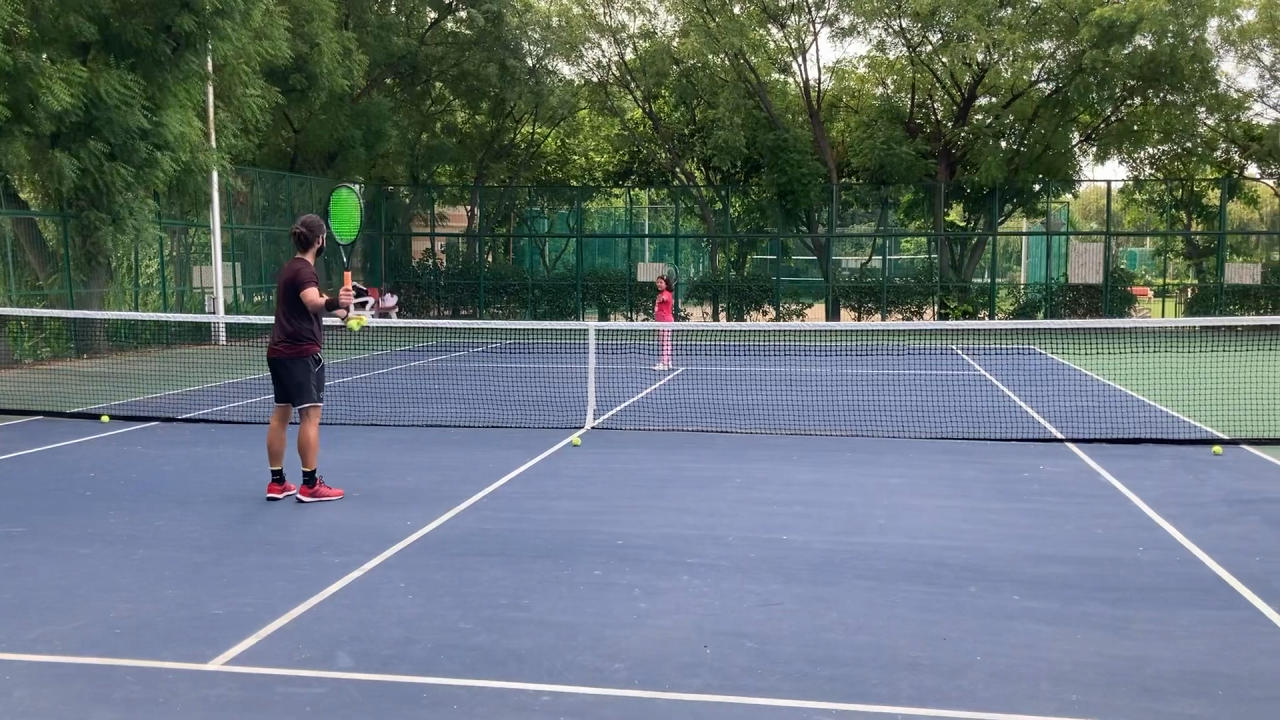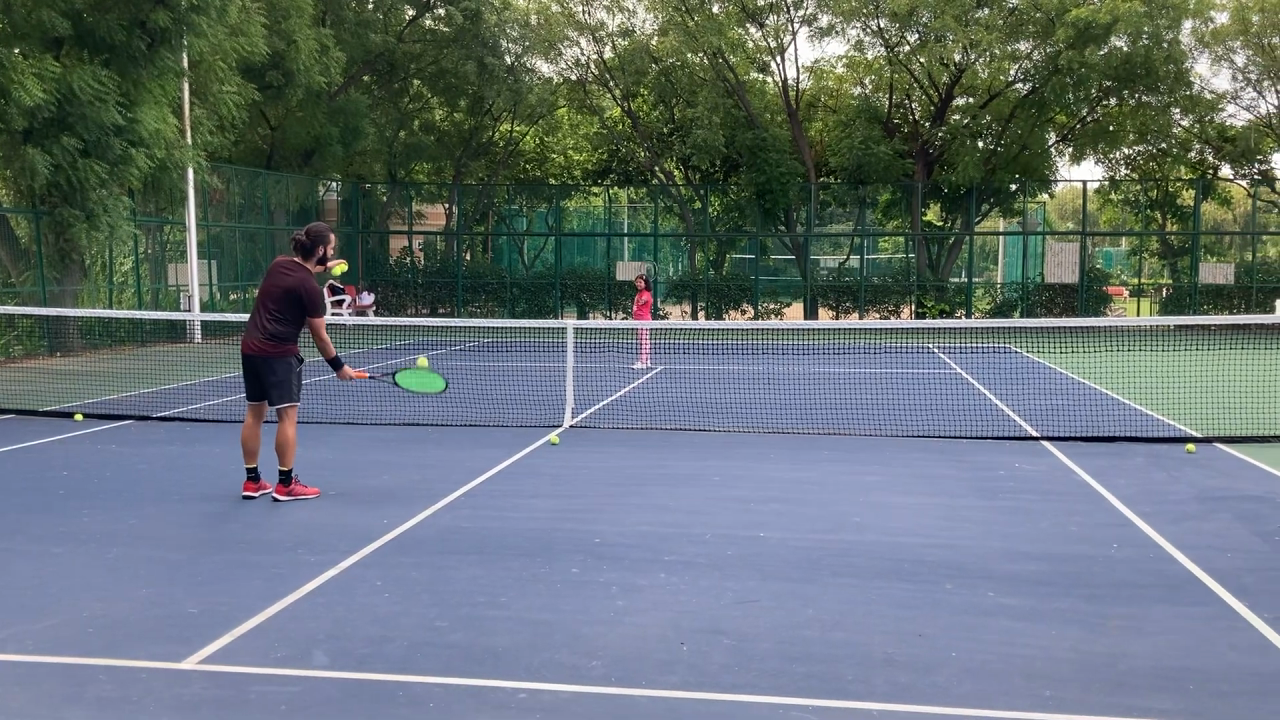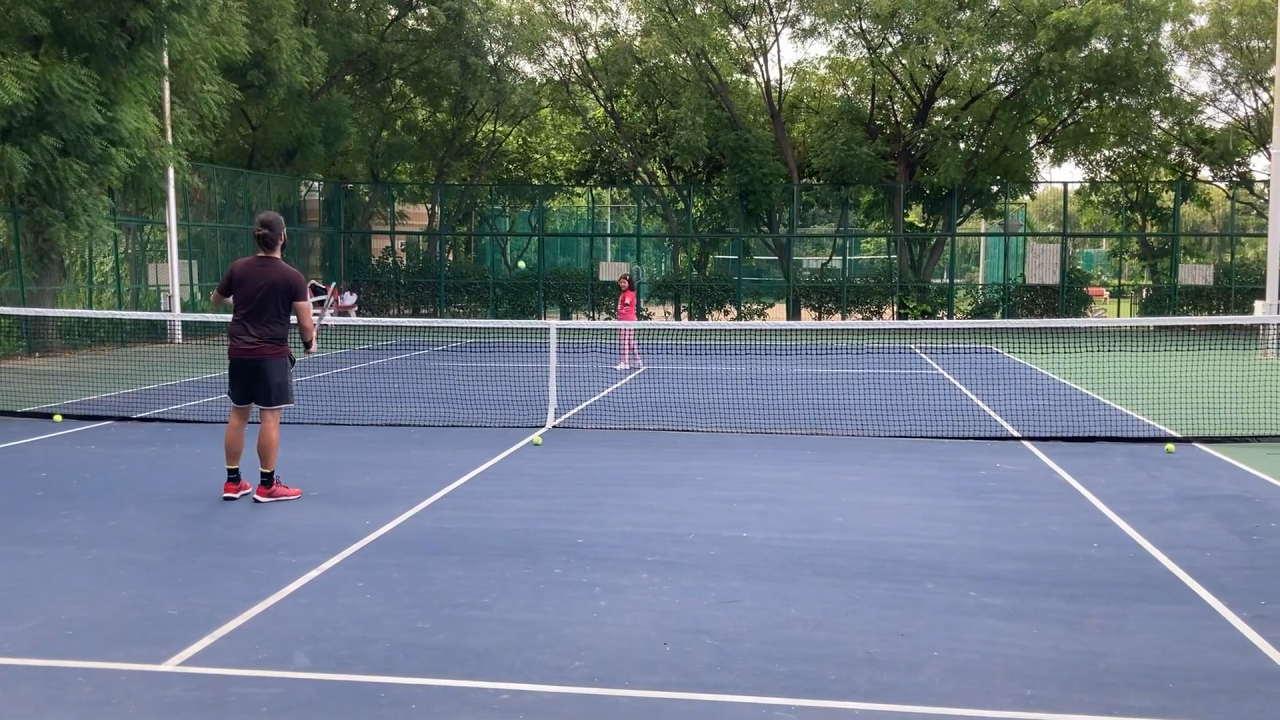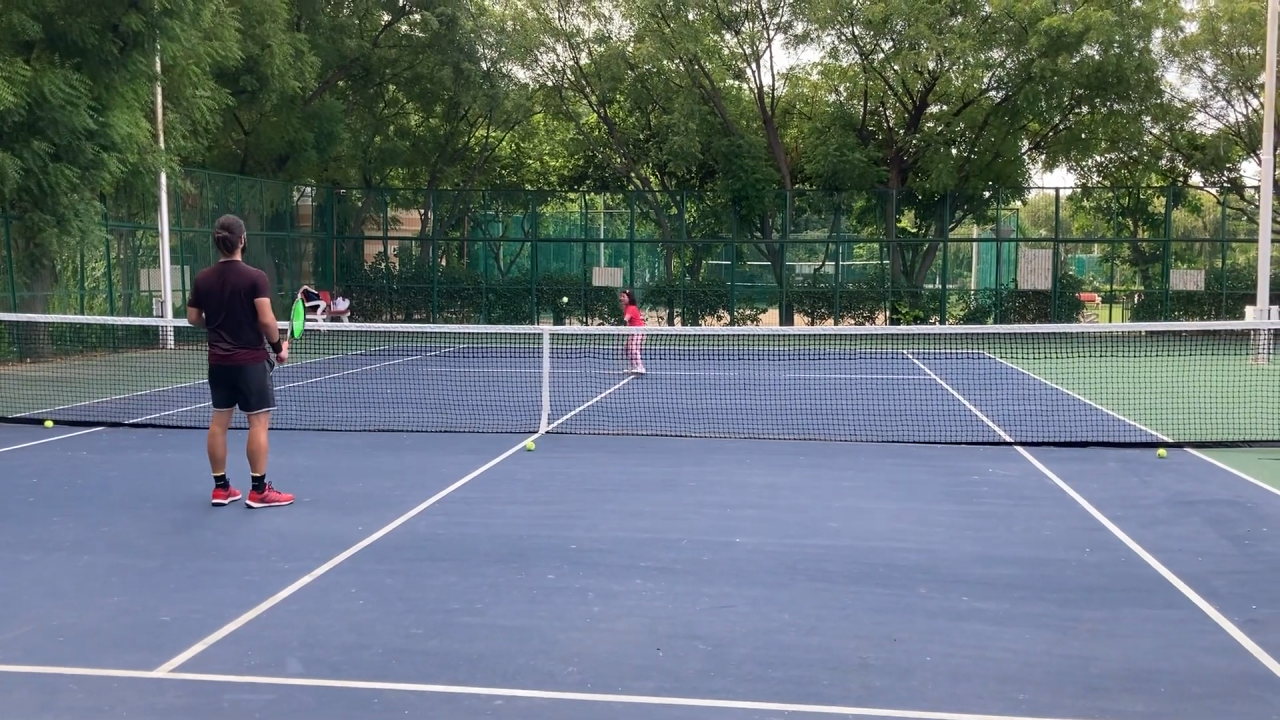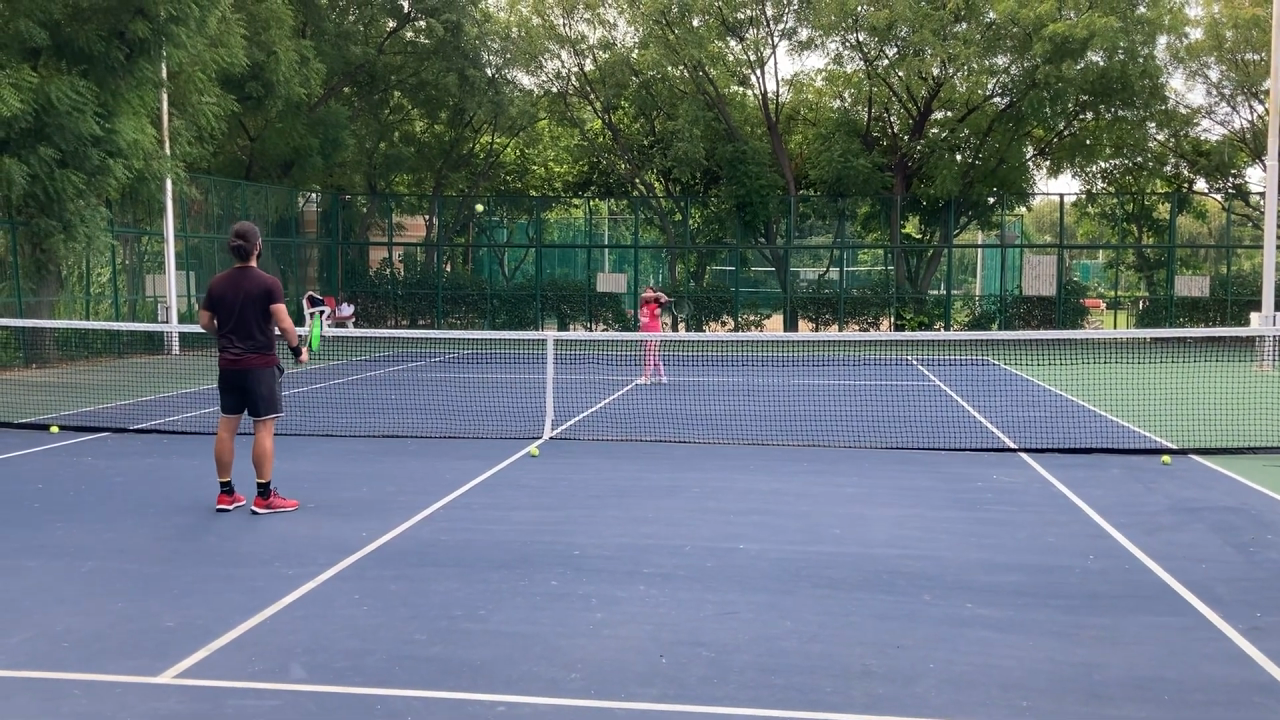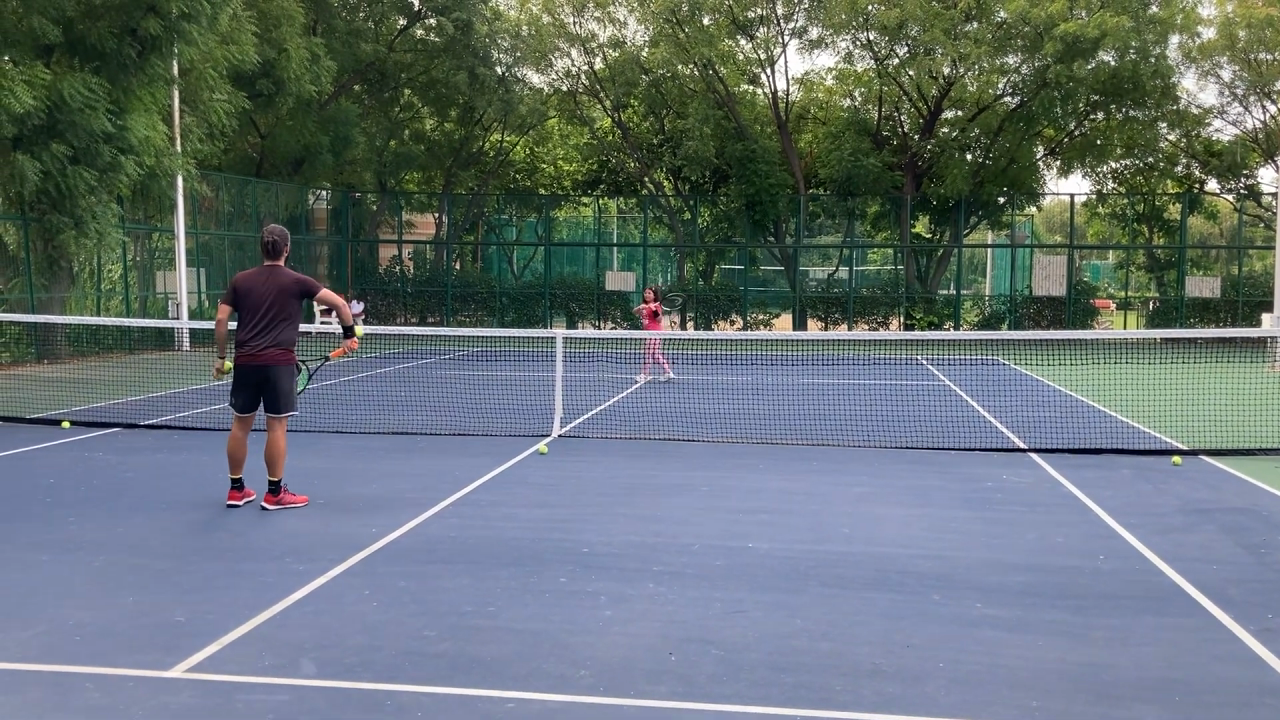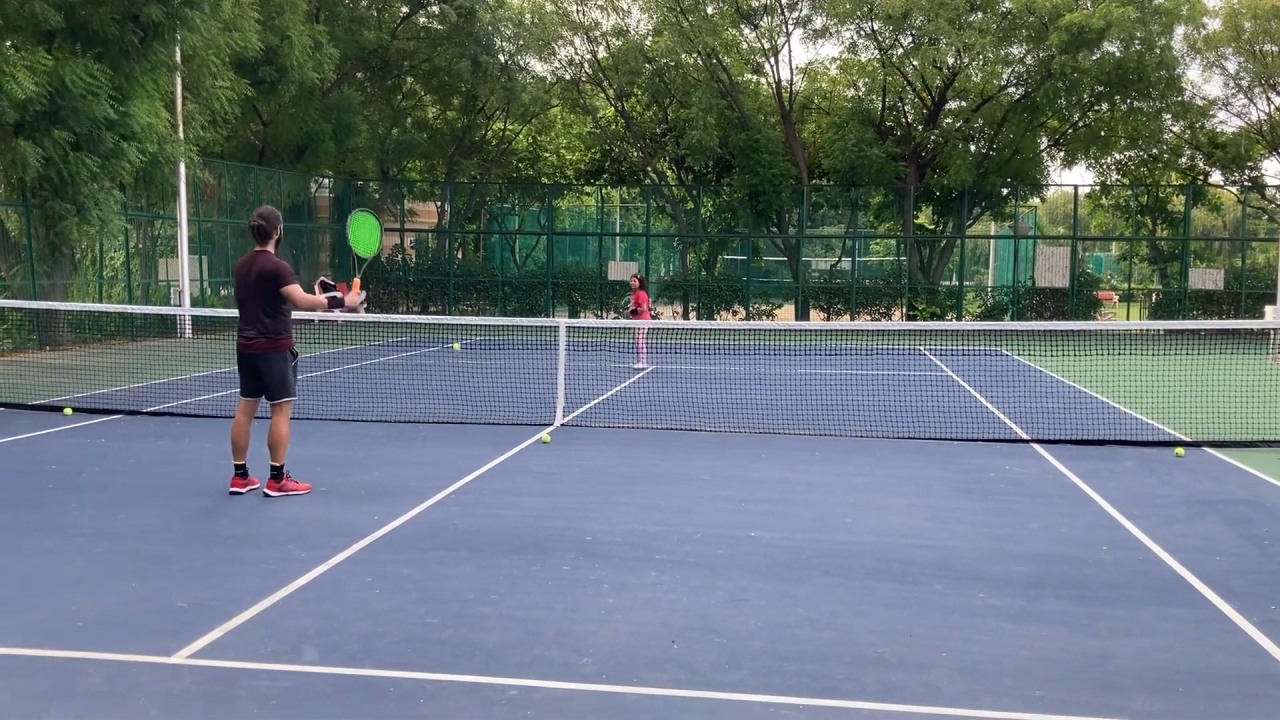
dt=0.7s
person 1, frame 1
left shoulder: (293, 267)
right shoulder: (304, 271)
right elbow: (313, 302)
left wrist: (340, 311)
right wrist: (334, 302)
left hip: (279, 351)
right hip: (301, 353)
left knee: (280, 415)
right knee: (310, 416)
left ankle: (277, 483)
right ankle: (310, 485)
person 1, frame 2
left shoulder: (278, 264)
right shoulder: (310, 288)
right elbow: (320, 336)
left wrist: (323, 267)
right wrist: (339, 366)
left hip: (251, 348)
right hip: (279, 354)
left knee: (254, 414)
right knee: (287, 416)
left ankle: (252, 480)
right ankle: (286, 484)
person 1, frame 3
left shoulder: (238, 268)
right shoulder: (292, 276)
left elbow: (216, 299)
right elbow: (305, 322)
right wrist: (309, 343)
left hip: (239, 352)
right hip: (272, 355)
left knee: (238, 416)
right knee: (270, 418)
left ankle: (233, 482)
right ankle: (268, 485)
person 1, frame 4
left shoulder: (202, 278)
right shoulder: (255, 277)
left elbow: (193, 318)
right elbow: (266, 321)
right wrist: (278, 347)
left hip: (218, 360)
right hip: (250, 360)
left knee: (219, 422)
right knee: (258, 423)
left ankle: (221, 488)
right ankle: (259, 490)
person 1, frame 5
left shoulder: (217, 283)
right shoulder: (268, 283)
left elbow: (205, 322)
right elbow: (284, 324)
right wrist: (298, 351)
left hip: (228, 366)
right hip: (260, 365)
left knee: (226, 427)
right knee: (264, 429)
left ankle: (226, 493)
right ankle: (264, 496)
person 1, frame 6
left shoulder: (241, 280)
right shoulder: (297, 281)
left elbow: (221, 319)
right elbow: (338, 303)
left wrist: (220, 357)
right wrist: (349, 333)
left hip: (245, 362)
right hip: (278, 362)
left knee: (240, 425)
right knee: (276, 426)
left ankle: (236, 489)
right ankle: (274, 493)
person 1, frame 7
left shoulder: (241, 266)
right shoulder: (276, 267)
right elbow: (302, 301)
right wrist: (342, 302)
left hip: (246, 348)
right hip: (274, 348)
left knee: (245, 409)
right knee: (280, 411)
left ankle: (239, 476)
right ankle: (277, 479)
